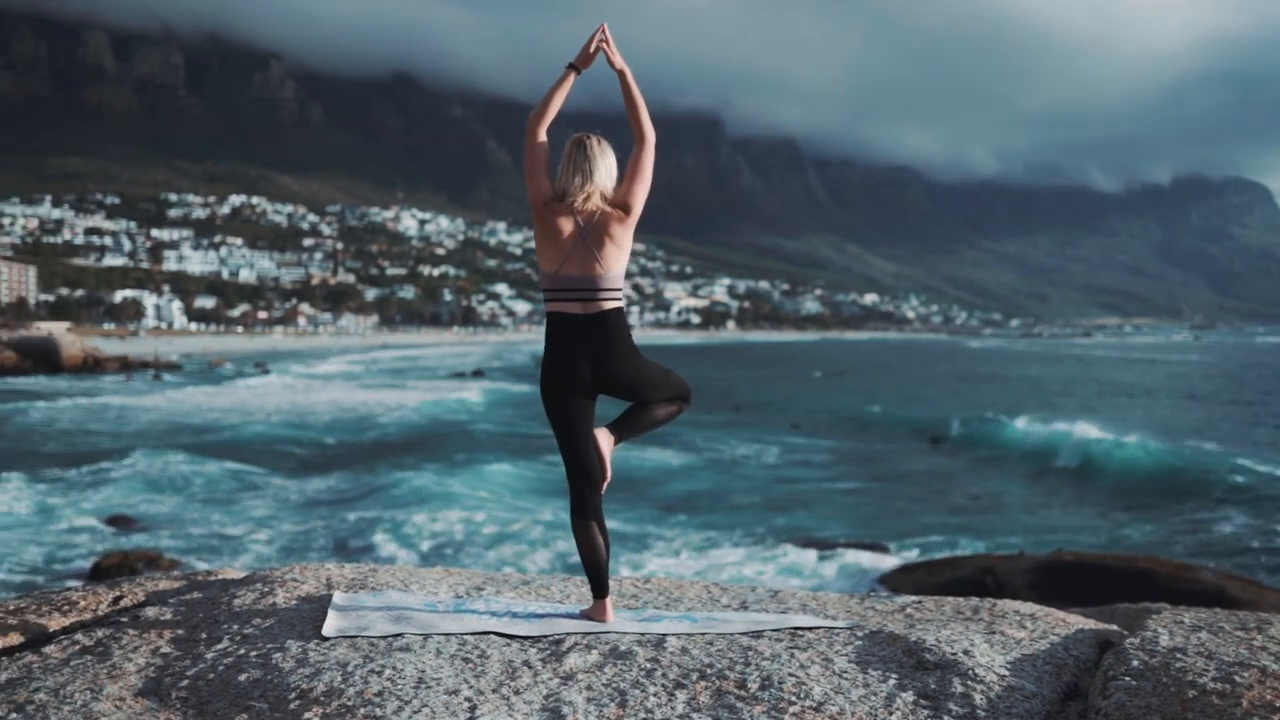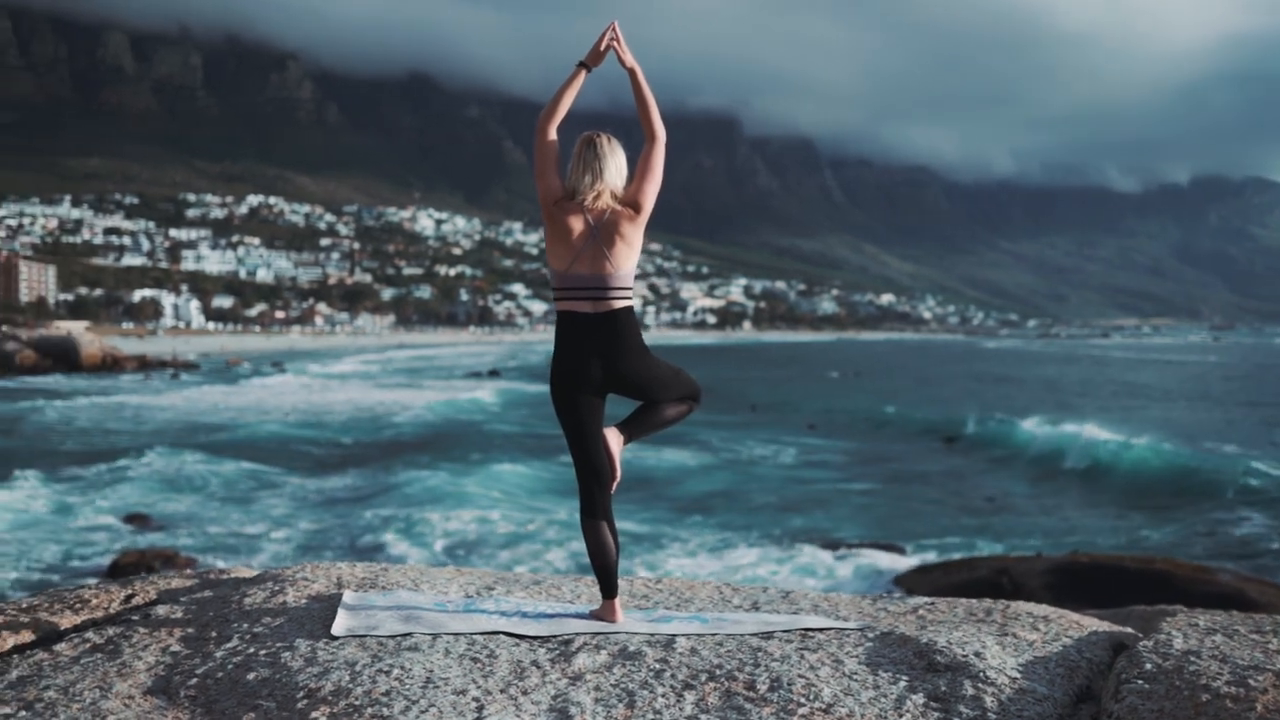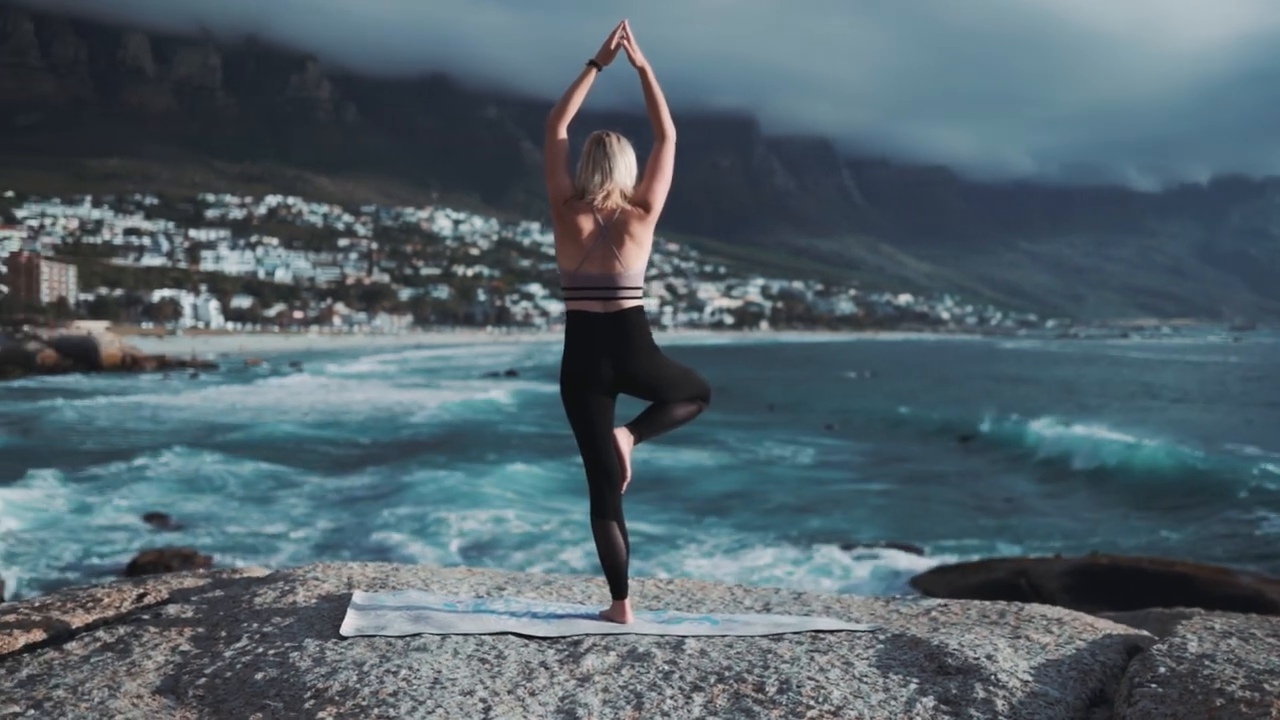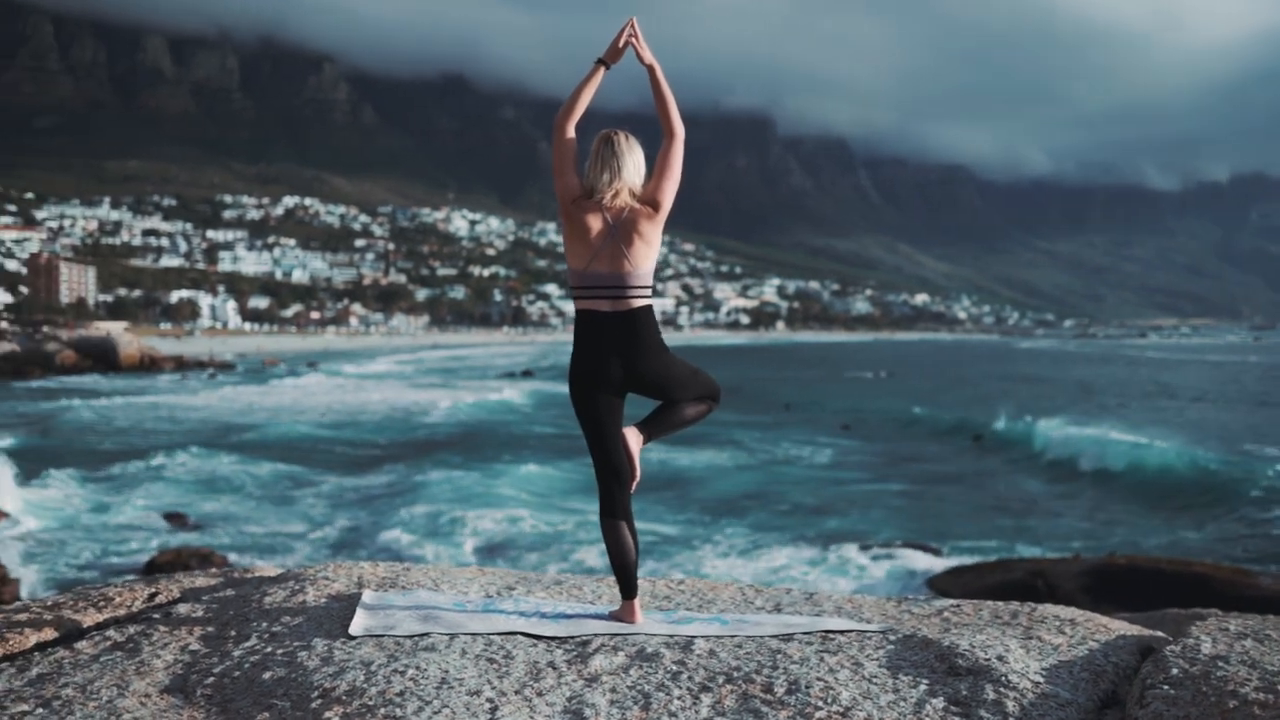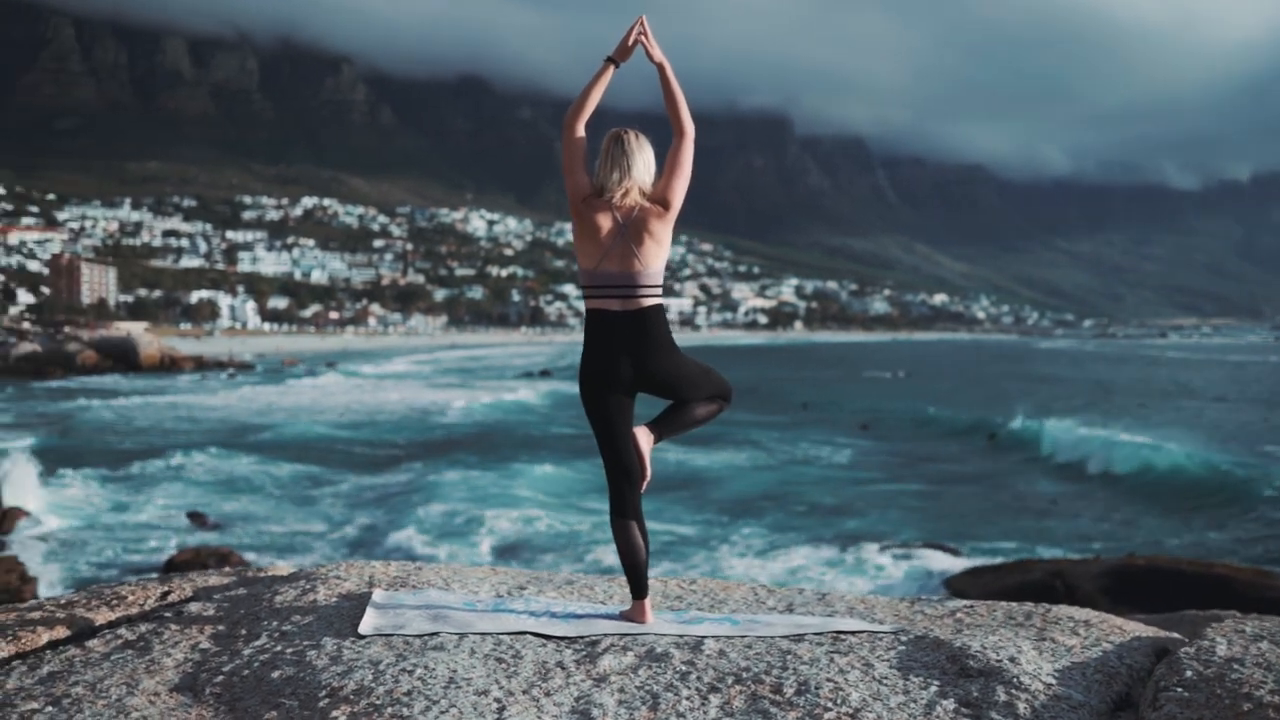
dt=0.2s
person 1, frame 1
left shoulder: (546, 216)
right shoulder: (622, 217)
left elbow: (535, 132)
right elbow: (647, 138)
left wrist: (576, 67)
right wrist: (620, 67)
left hip: (562, 360)
right hip: (613, 354)
left knee: (583, 487)
right knee: (678, 393)
left ankle: (601, 604)
right ankle: (611, 435)
person 1, frame 2
left shoulder: (556, 214)
right shoulder: (632, 216)
left elbow: (545, 130)
right elbow: (657, 136)
left wrist: (587, 64)
right wrist: (630, 65)
left hip: (572, 359)
right hip: (623, 353)
left knee: (593, 487)
right knee: (687, 392)
left ankle: (610, 604)
right ankle: (621, 434)
person 1, frame 3
left shoulder: (566, 214)
right shoulder: (642, 216)
left elbow: (555, 129)
right elbow: (668, 136)
left wrist: (597, 64)
right wrist: (641, 65)
left hip: (582, 358)
right hip: (633, 353)
left knee: (603, 487)
right knee: (697, 392)
left ankle: (620, 605)
right ankle: (630, 435)
person 1, frame 4
left shoulder: (575, 213)
right shoulder: (651, 215)
left elbow: (563, 128)
right elbow: (676, 134)
left wrist: (605, 62)
right wrist: (650, 62)
left hip: (591, 358)
right hip: (642, 352)
left knee: (612, 487)
right knee: (707, 392)
left ankle: (630, 605)
right ankle: (641, 435)
person 1, frame 5
left shoulder: (584, 212)
right shoulder: (661, 213)
left elbow: (573, 126)
right elbow: (686, 132)
left wrist: (615, 60)
right wrist: (659, 61)
left hip: (601, 358)
right hip: (653, 352)
left knee: (622, 486)
right knee: (719, 392)
left ankle: (640, 605)
right ankle: (651, 434)
